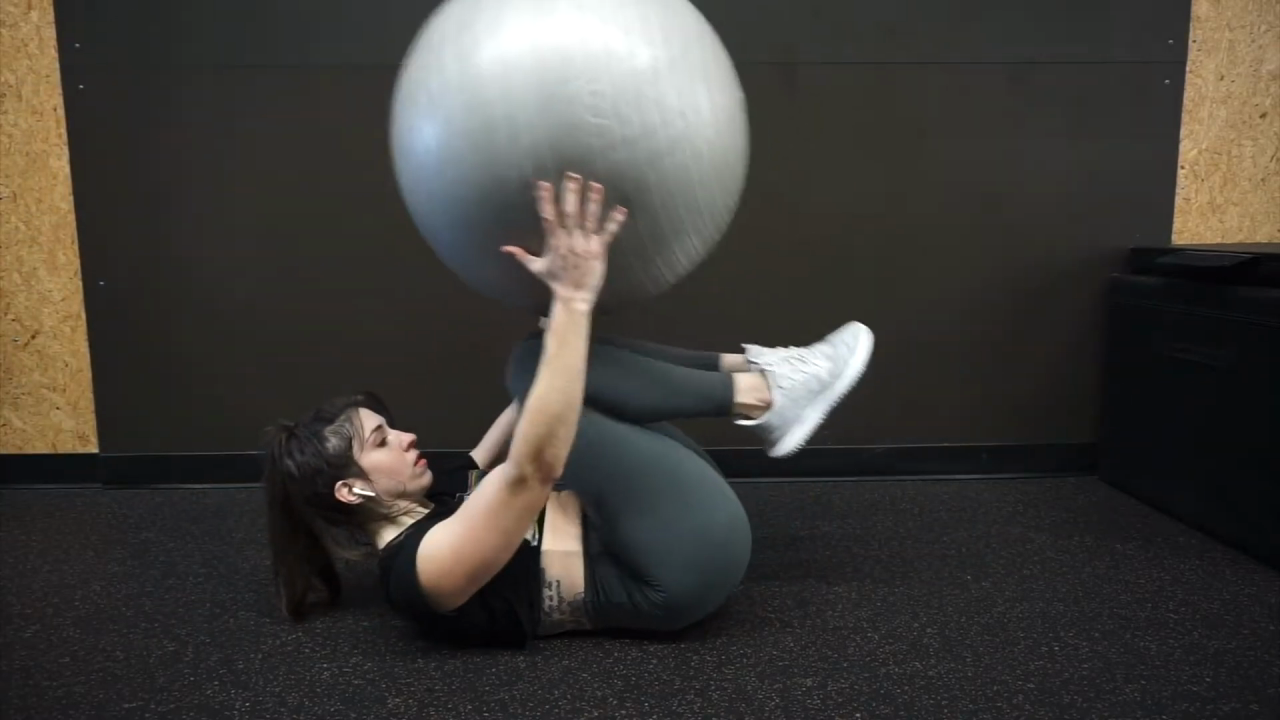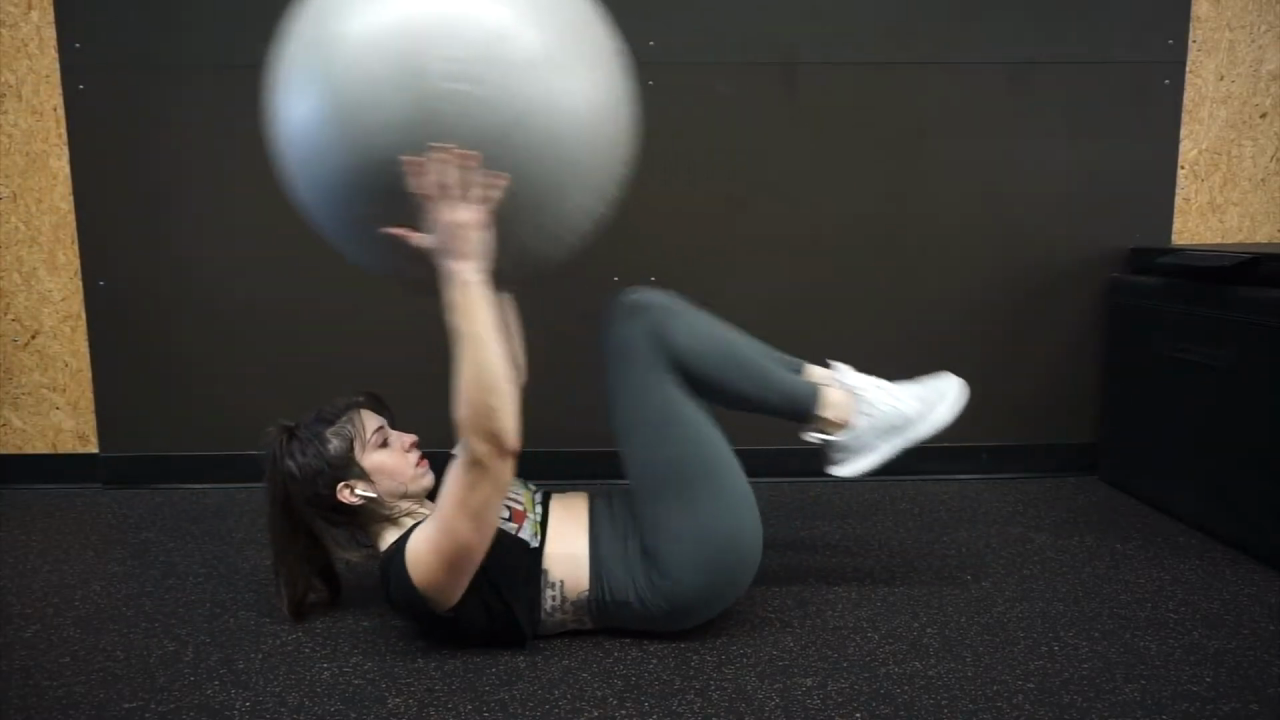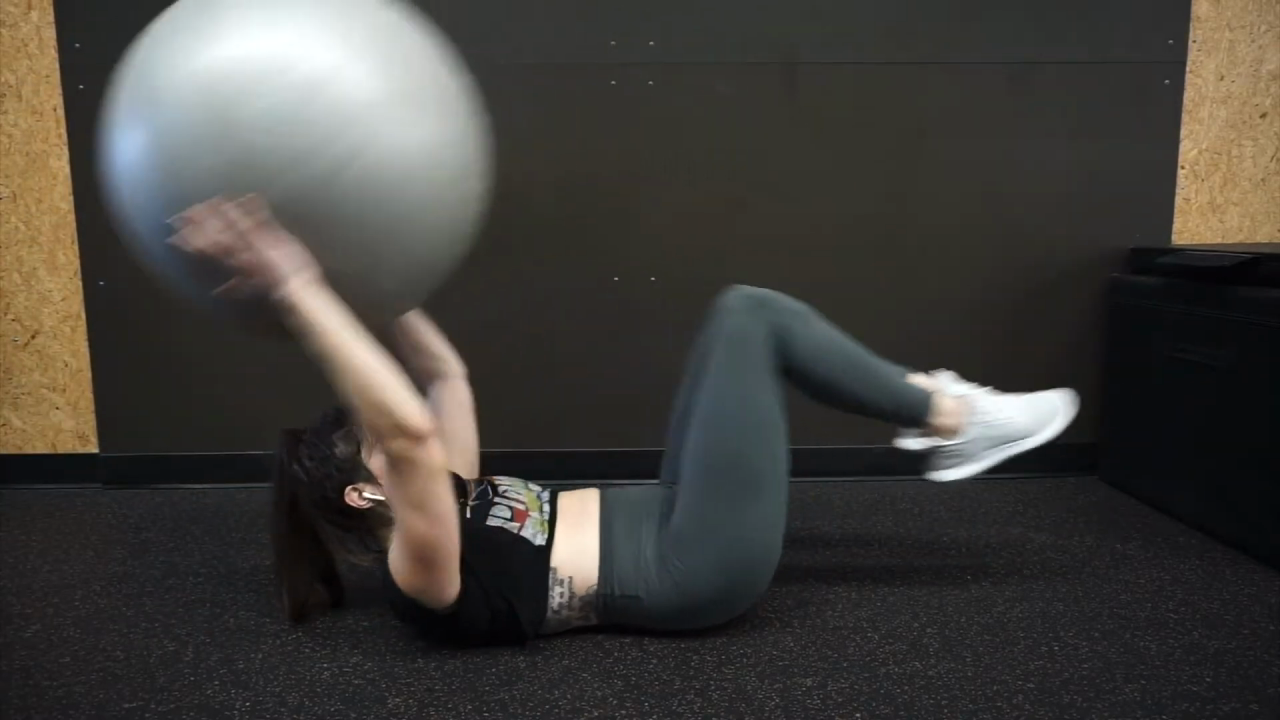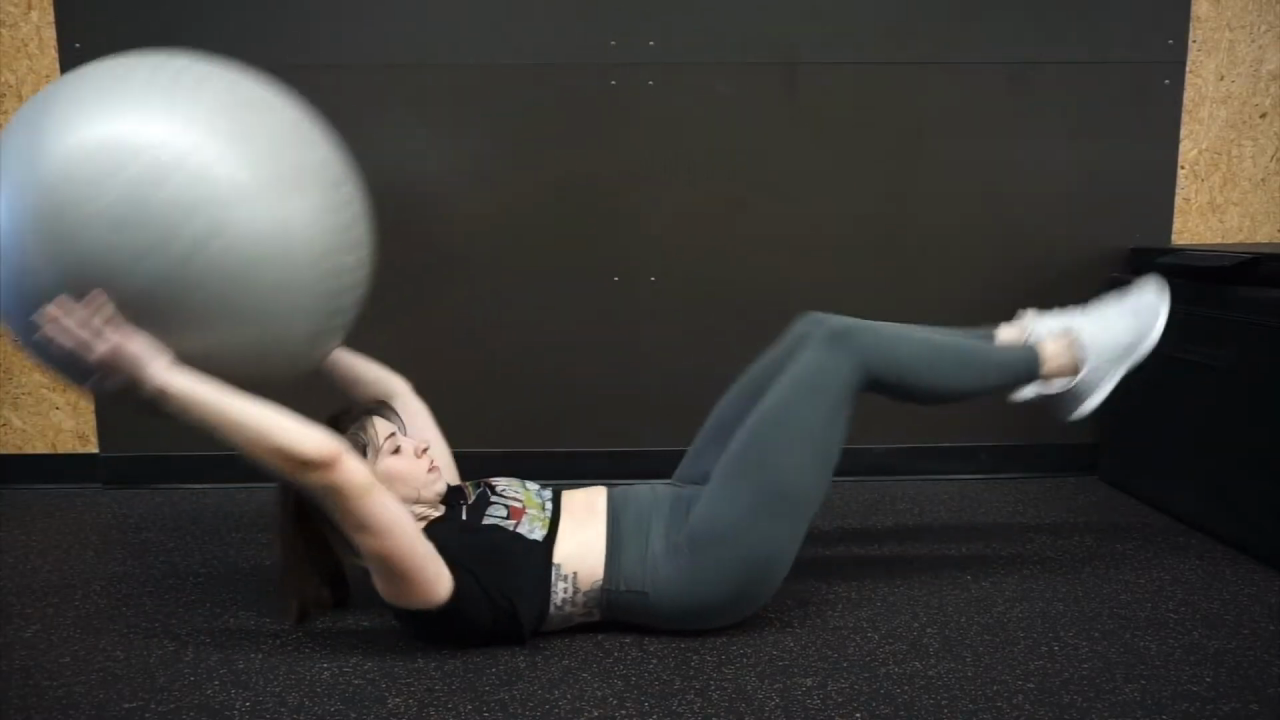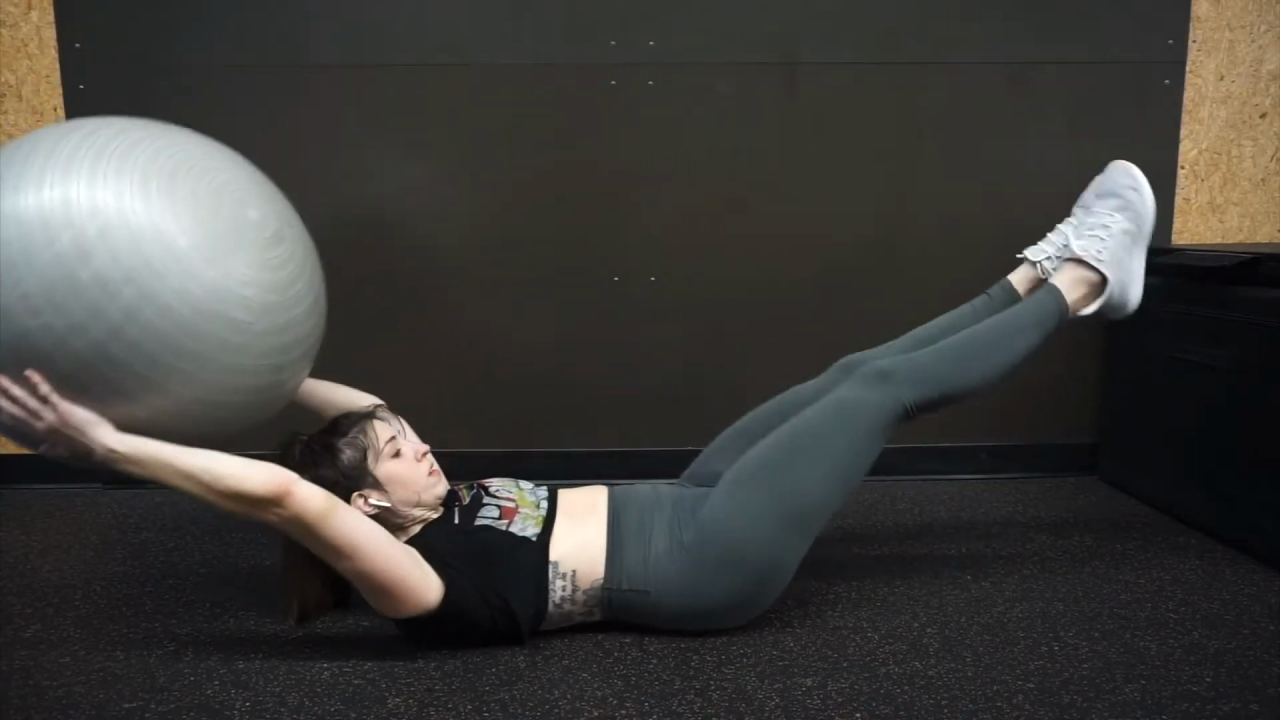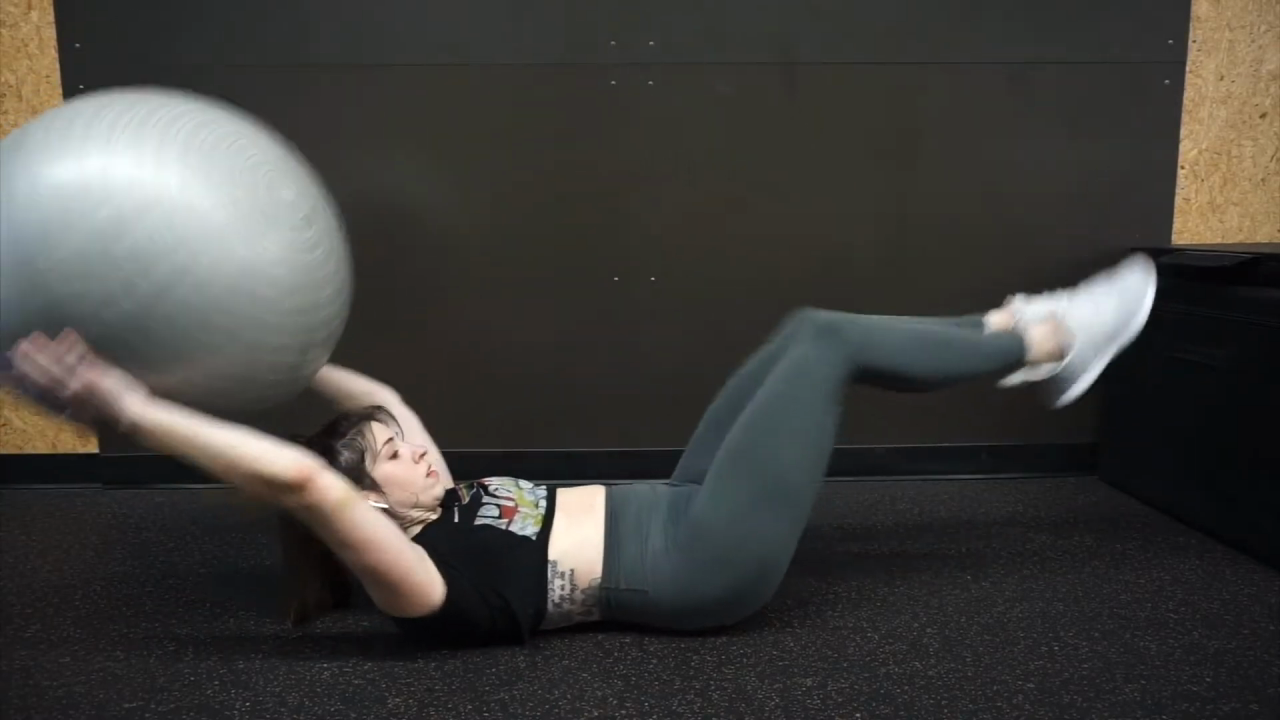
dt=0.2s
person 1, frame 1
left shoulder: (439, 501)
right shoulder: (423, 570)
left elbow: (529, 434)
right elbow: (539, 465)
left wrist: (564, 291)
right wrist: (575, 295)
left hip: (679, 541)
right hip: (691, 556)
left knee: (544, 368)
right knee: (536, 367)
left ankle: (756, 376)
right ankle: (761, 394)
person 1, frame 2
left shoulder: (434, 508)
right shoulder: (423, 570)
left elbow: (506, 383)
right elbow: (497, 437)
left wrist: (478, 273)
right wrist: (464, 267)
left hip: (685, 548)
right hip: (696, 563)
left knee: (634, 326)
right knee: (639, 319)
left ankle: (835, 394)
right ankle: (840, 413)
person 1, frame 3
left shoulder: (452, 508)
right shoulder: (422, 577)
left elbow: (444, 378)
right elbow: (407, 427)
right wrist: (297, 289)
left hip: (664, 526)
right hip: (702, 571)
left knee: (745, 318)
right knee: (751, 316)
left ankle: (933, 405)
right ankle: (948, 421)
person 1, frame 4
left shoulder: (449, 513)
right shoulder: (426, 588)
left elbow: (393, 389)
right elbow: (322, 458)
right wrist: (160, 372)
left hip: (681, 517)
right hip: (708, 567)
left knee: (819, 339)
right knee: (833, 347)
left ankle: (1030, 347)
right ankle: (1059, 355)
person 1, frame 5
left shoulder: (437, 517)
right shoulder: (424, 588)
left elbow: (368, 410)
right elbow: (282, 493)
right wrist: (108, 440)
left hip: (687, 509)
right hip: (711, 561)
left knee: (861, 371)
right knee: (879, 387)
left ankle: (1044, 275)
right ankle: (1080, 284)
person 1, frame 6
left shoulder: (443, 519)
right shoulder: (426, 590)
left elbow: (383, 400)
right elbow: (301, 478)
right wrist: (132, 406)
left hip: (681, 517)
right hip: (709, 564)
left knee: (811, 331)
right knee: (820, 338)
left ankle: (1026, 331)
right ankle: (1049, 341)
